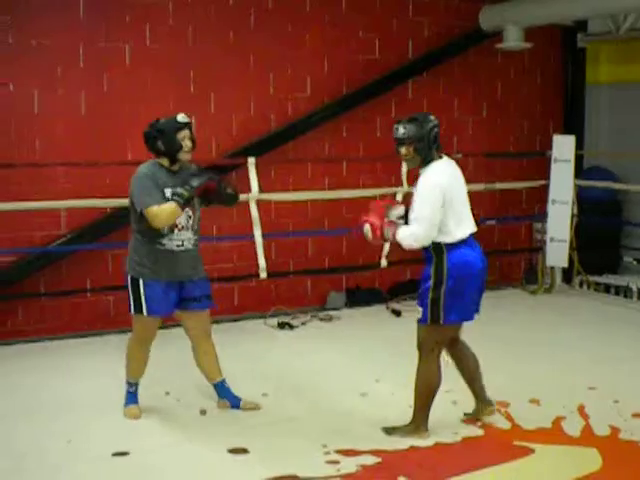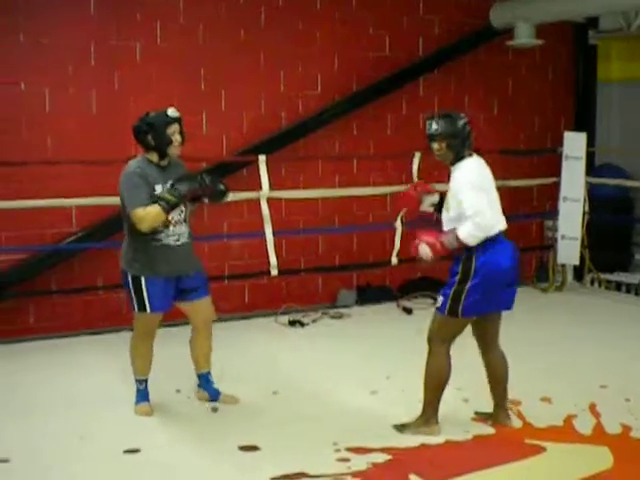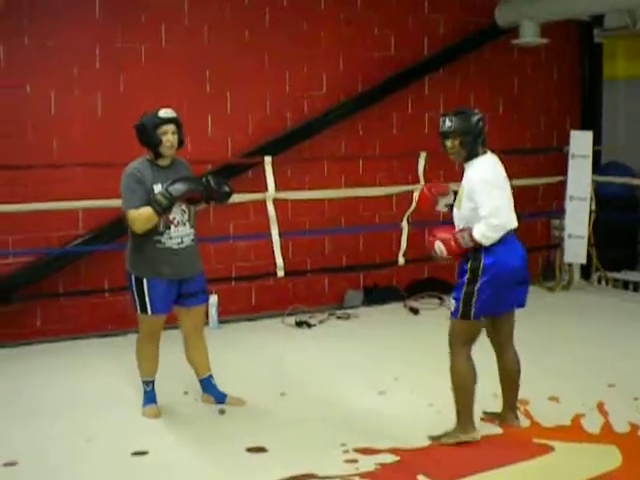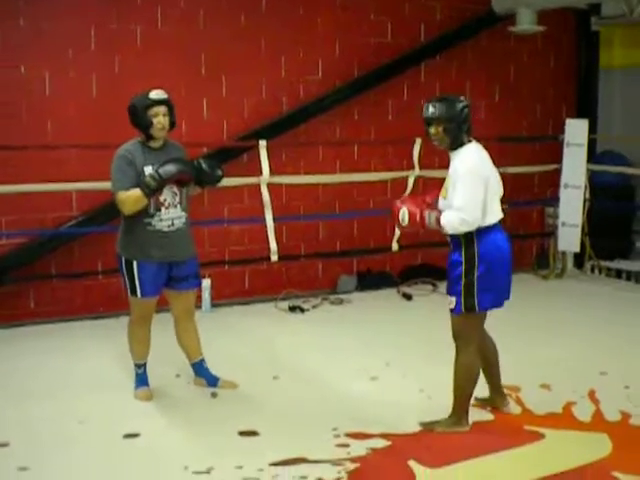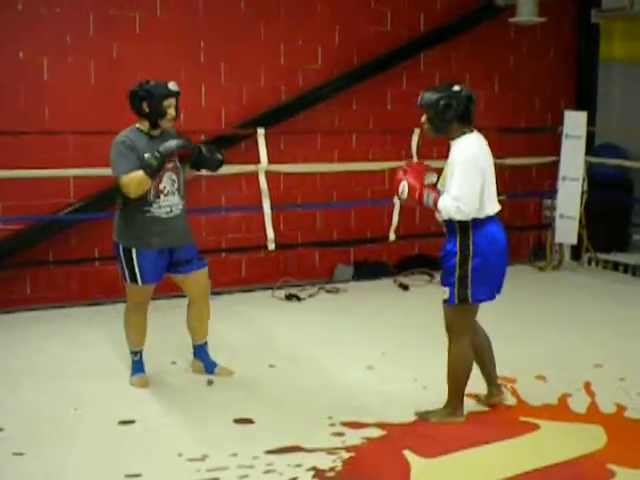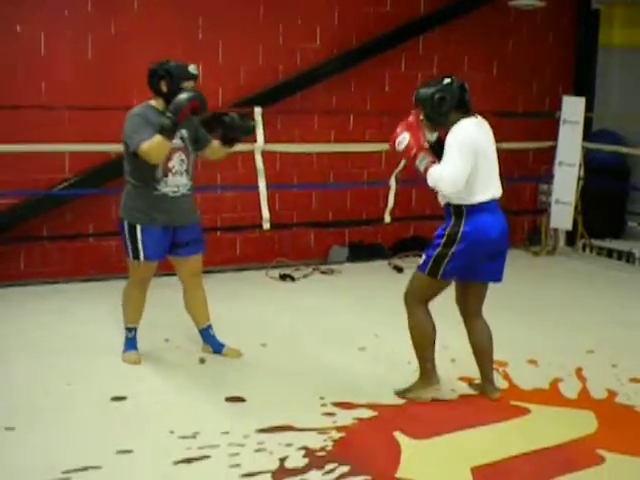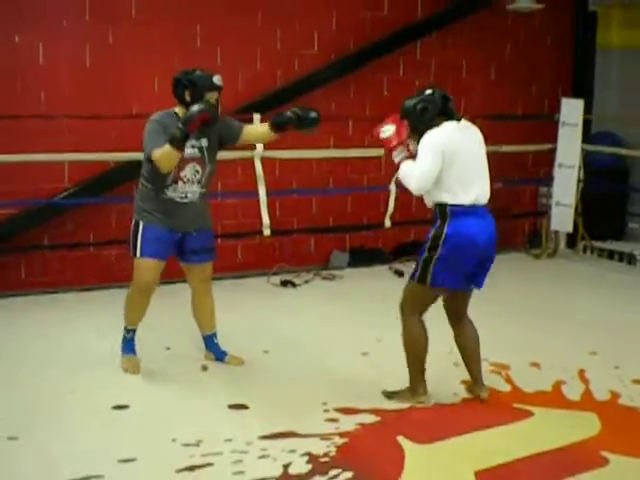
dt=0.3s
person 1, frame 1
left shoulder: (432, 179)
right shoulder: (447, 167)
left elbow: (420, 235)
left wrist: (384, 228)
right wrist: (399, 213)
left hip: (449, 264)
right hip: (469, 256)
left knee: (428, 351)
right knee: (452, 340)
left ankle: (418, 424)
right ankle: (483, 404)
person 1, frame 2
left shoulder: (466, 175)
right shoulder: (473, 166)
left elbow: (481, 223)
left wrist: (442, 243)
right wrist: (434, 201)
left hip: (479, 262)
right hip: (499, 255)
left knee: (438, 341)
right knee: (488, 342)
left ankle: (428, 418)
right ankle: (501, 411)
person 1, frame 3
left shoulder: (479, 173)
right shoulder: (487, 163)
left elbow: (496, 223)
left wrist: (458, 240)
right wrist: (450, 201)
left hip: (488, 262)
right hip: (509, 255)
left knee: (459, 345)
right knee: (503, 341)
left ankle: (465, 426)
right ankle: (510, 412)
person 1, frame 4
left shoulder: (466, 162)
right shoulder: (474, 153)
left elbow: (464, 219)
left wrist: (423, 216)
right wrist: (442, 202)
left hip: (476, 251)
right hip: (490, 245)
left knee: (465, 340)
right knee: (475, 330)
left ankle: (458, 418)
right ankle: (497, 396)
person 1, frame 5
left shoulder: (465, 151)
right shoulder: (472, 142)
left elbow: (461, 207)
left wrist: (424, 194)
right wrist: (433, 181)
left hip: (472, 242)
right hip: (486, 236)
left knee: (457, 330)
right knee: (466, 323)
left ankle: (454, 408)
right ankle: (494, 391)
person 1, frame 6
left shoulder: (463, 134)
right shoulder: (477, 125)
left elbow: (449, 184)
left wrist: (419, 154)
right wrist: (429, 143)
left hip: (467, 227)
right hip: (491, 223)
left knee: (414, 298)
right knee: (471, 311)
left ankle: (428, 380)
right ankle: (488, 383)
person 1, frame 7
left shoulder: (437, 137)
right shoulder: (471, 131)
left elbow: (418, 184)
left wrist: (399, 151)
right wrist: (412, 144)
left hip: (455, 230)
right hip: (484, 227)
left knee: (410, 310)
right knee: (457, 313)
left ankle: (418, 388)
right ankle: (479, 385)
person 2, frame 1
left shoulder: (187, 171)
right shoulder: (145, 176)
right elbow: (159, 219)
left wrist: (217, 195)
right wrist: (190, 189)
left hip: (189, 270)
right hip: (150, 272)
left knee: (201, 334)
right knee: (143, 336)
left ankle: (225, 395)
right ankle: (131, 394)
person 2, frame 2
left shoulder: (177, 166)
right shoulder: (135, 173)
right elbow: (144, 221)
left wrist: (204, 191)
right wrist: (176, 193)
left hip: (184, 263)
right hip: (146, 268)
left knee: (205, 320)
right knee: (145, 331)
left ankle: (206, 386)
right ankle: (141, 391)
person 2, frame 3
left shoulder: (183, 167)
right shoulder: (136, 173)
right elbow: (137, 222)
left wrist: (208, 195)
right wrist: (168, 196)
left hip: (189, 266)
right hip: (151, 270)
left knee: (194, 329)
right knee: (150, 332)
left ankle: (210, 390)
right ankle: (148, 394)
person 2, frame 4
left shoulder: (176, 150)
right shoulder: (127, 155)
right elbow: (125, 204)
left wrist: (201, 178)
right wrist: (157, 179)
left hip: (181, 249)
right hip: (142, 252)
left knee: (185, 313)
right knee: (141, 315)
left ankle: (202, 373)
right ankle: (140, 376)
person 2, frame 5
left shoulder: (169, 137)
right shoulder: (125, 142)
right elbow: (131, 187)
left wrist: (200, 161)
right wrist: (160, 157)
left hip: (178, 234)
right hip: (140, 239)
left knee: (200, 290)
right knee: (138, 301)
left ankle: (202, 358)
right ankle: (137, 364)
person 2, frame 6
left shoulder: (187, 119)
right shoulder: (139, 116)
left elbow: (211, 152)
right elbow: (153, 154)
left wrist: (230, 135)
right wrist: (172, 119)
left hip: (184, 215)
right hip: (145, 216)
left knee: (193, 276)
right knee: (140, 278)
left ankle: (210, 340)
right ankle: (130, 340)
person 2, frame 7
left shoulder: (216, 124)
right shoulder: (159, 123)
left elbow: (254, 133)
right elbow: (162, 163)
left wrist: (286, 121)
right wrist: (184, 130)
left hip: (194, 220)
right hip: (154, 217)
left knee: (202, 282)
right knee: (144, 282)
left ankle: (212, 347)
right ankle: (129, 343)
